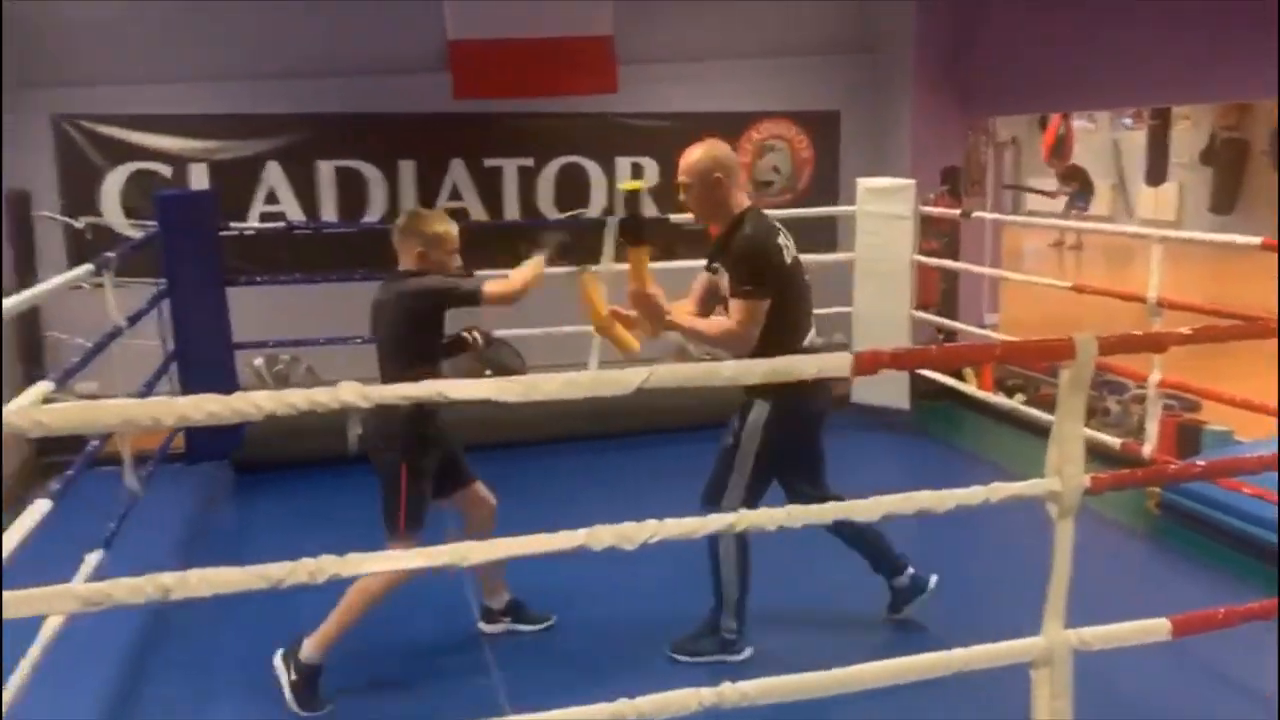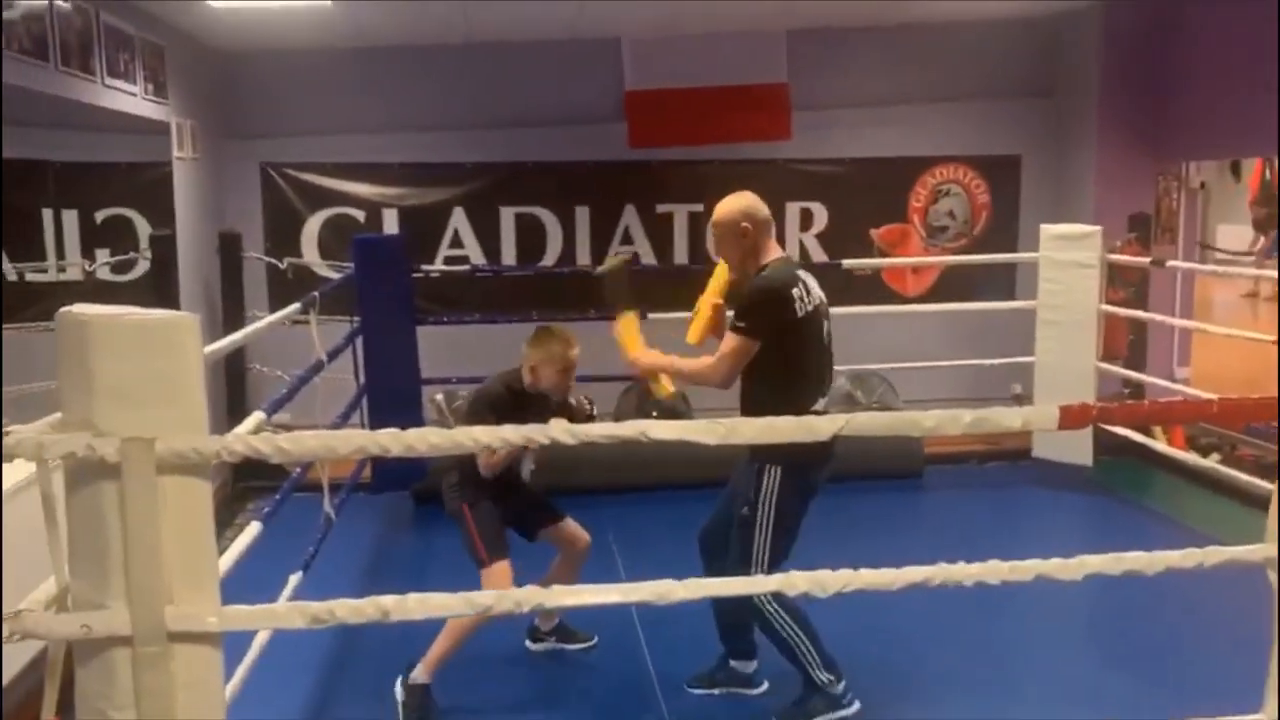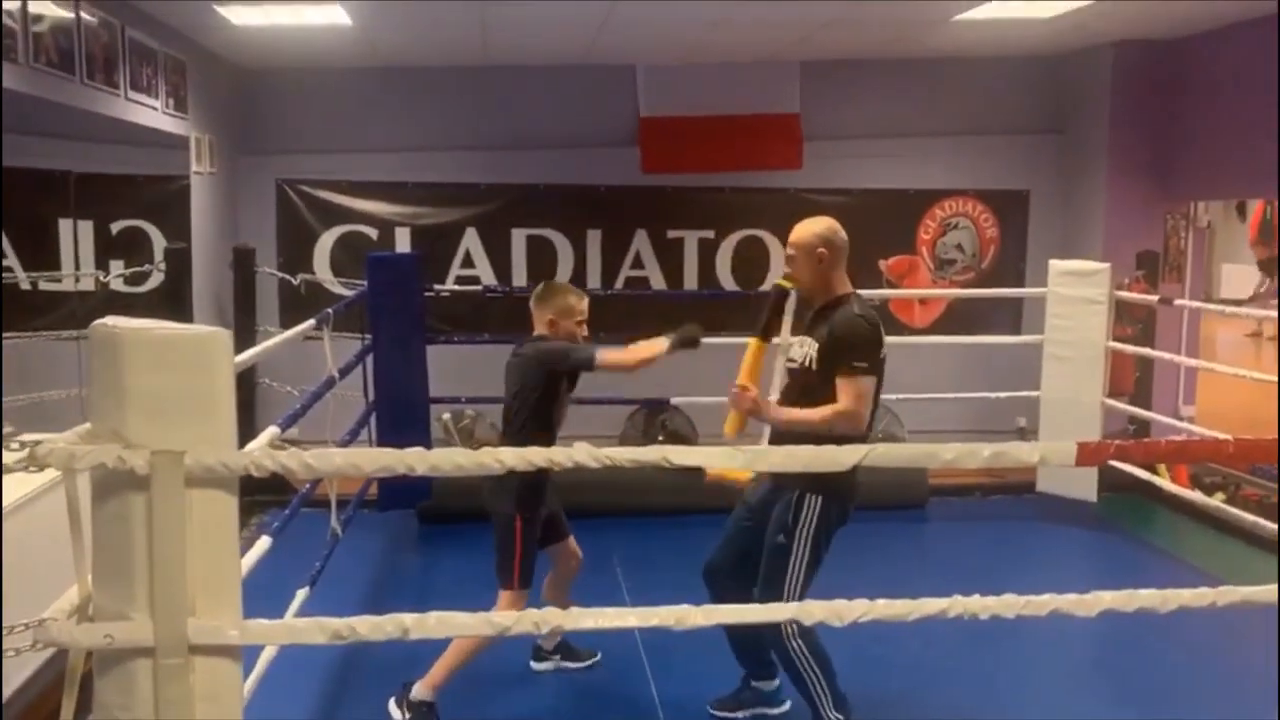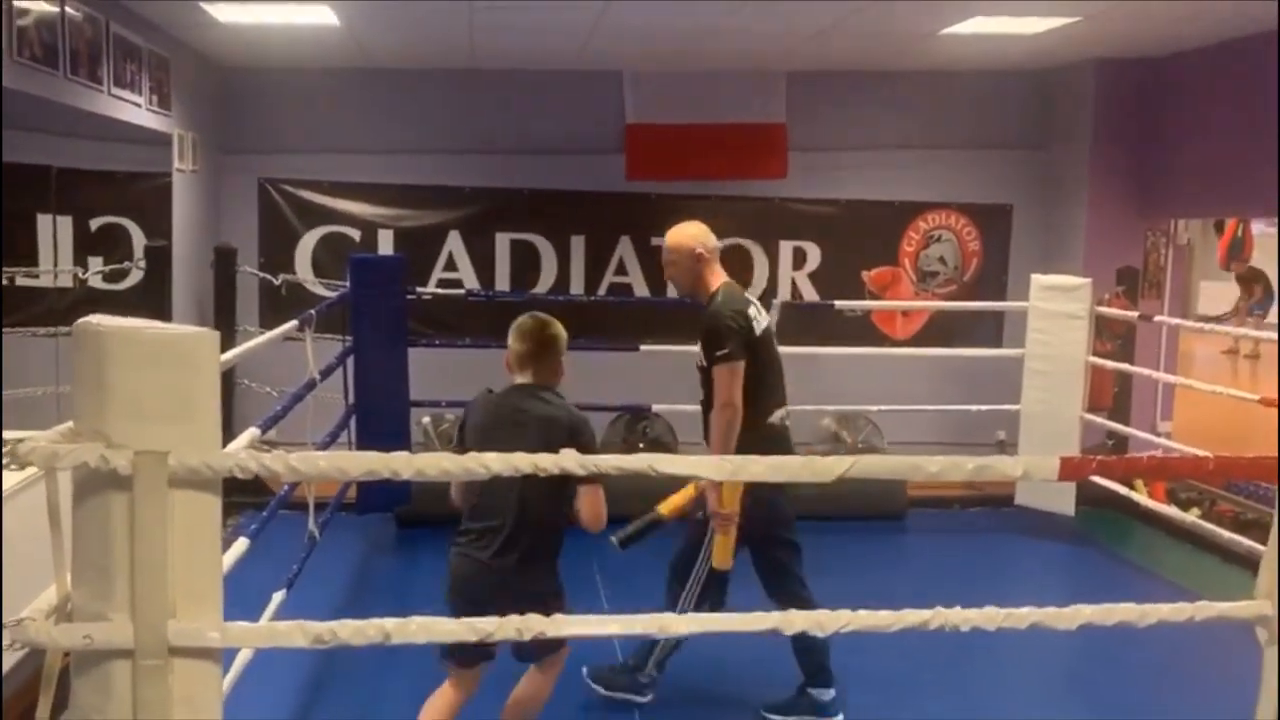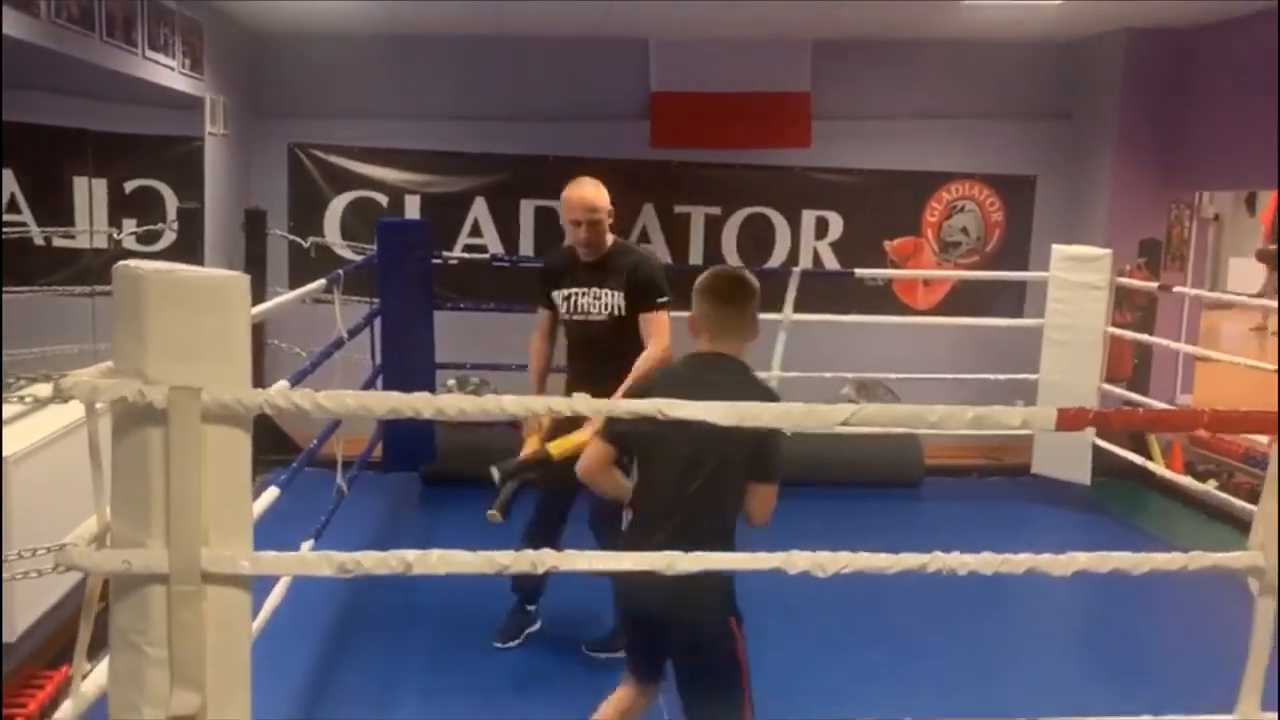
dt=0.7s
person 1, frame 1
left shoulder: (752, 243)
right shoulder: (736, 236)
left elbow: (739, 336)
right elbow: (699, 305)
left wrist: (665, 318)
right wrist: (647, 315)
left hip: (779, 394)
right hip: (799, 388)
left knee: (725, 508)
right knee: (812, 496)
left ankle: (725, 633)
right ankle: (903, 577)
person 1, frame 2
left shoulder: (765, 288)
right shoulder: (797, 280)
left elbow: (720, 373)
left wrist: (659, 362)
right wrist: (729, 333)
left hip: (786, 453)
right hip: (786, 443)
left knee: (755, 578)
right knee: (717, 546)
right ankle: (740, 665)
person 1, frame 3
left shoulder: (855, 325)
right shoulder: (819, 316)
left elbow: (851, 417)
left wrist: (768, 413)
right wrist: (765, 407)
left hip: (815, 489)
right hip: (779, 478)
left knee: (778, 611)
right knee: (723, 573)
person 1, frame 4
left shoulder: (720, 317)
right shoulder: (742, 302)
left elbow: (729, 407)
left wrist: (716, 488)
right hip: (770, 457)
left knee: (694, 578)
right knee: (785, 579)
left ankle: (641, 676)
person 1, frame 5
left shoulder: (640, 268)
right shoulder: (556, 267)
left elbow: (658, 347)
right elbow: (542, 335)
left wrist: (614, 406)
right wrist: (535, 403)
right hip: (577, 409)
left knee: (609, 520)
right knee: (544, 511)
right ankle: (526, 606)
person 2, frame 1
left shoulder: (403, 293)
right shoulder: (420, 292)
right elbow: (508, 291)
left wrist: (451, 345)
right wrist: (547, 250)
left hip: (419, 427)
right hip: (402, 436)
left knee: (483, 508)
right knee: (398, 563)
left ankle: (498, 607)
right ankle: (302, 656)
person 2, frame 2
left shoulder: (547, 392)
right shoulder: (488, 396)
right elbow: (487, 467)
left wrist: (568, 416)
right wrist: (525, 431)
left hip: (512, 483)
right hip: (473, 491)
left knee: (578, 544)
right knee: (498, 590)
left ankle: (544, 626)
right ankle: (417, 679)
person 2, frame 3
left shoulder: (531, 355)
right shoulder: (548, 355)
right elbow: (623, 361)
right wrist: (674, 340)
left hip: (530, 483)
right hip: (516, 491)
left knee: (570, 560)
right knee: (511, 611)
left ankle: (548, 646)
person 2, frame 4
left shoulder: (477, 411)
right shoulder: (572, 426)
left elbow: (458, 495)
right elbow: (593, 519)
right wrist: (560, 493)
left hip: (468, 571)
right hip: (531, 581)
left knee: (459, 682)
right knee: (550, 660)
person 2, frame 5
left shoulder: (651, 384)
right shoulder: (760, 403)
left elbow: (588, 467)
right elbow: (759, 510)
left hip: (636, 578)
right hip: (701, 587)
